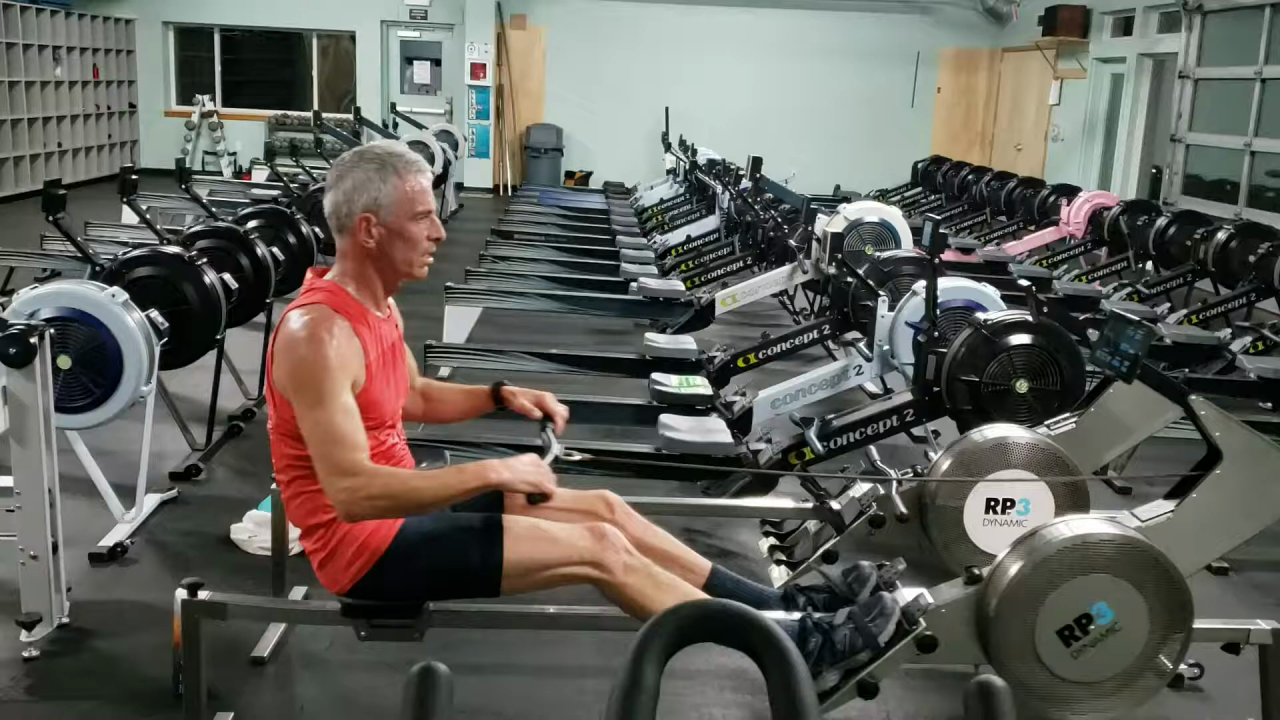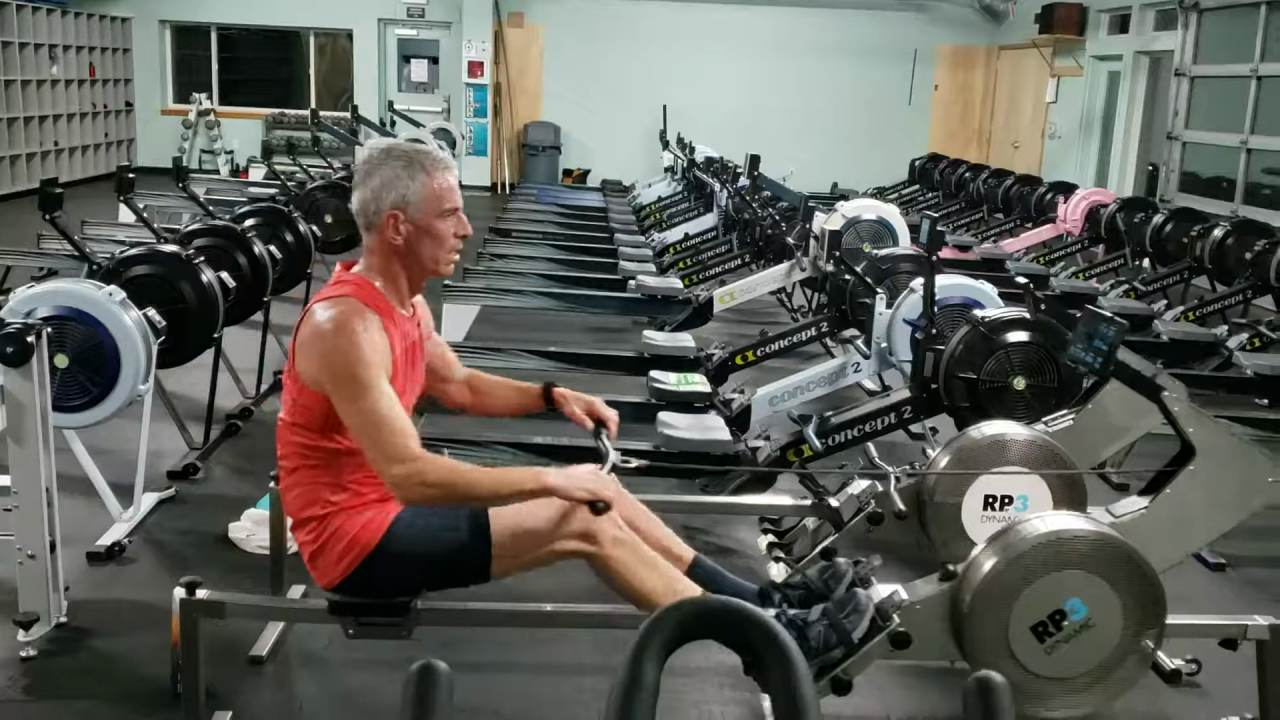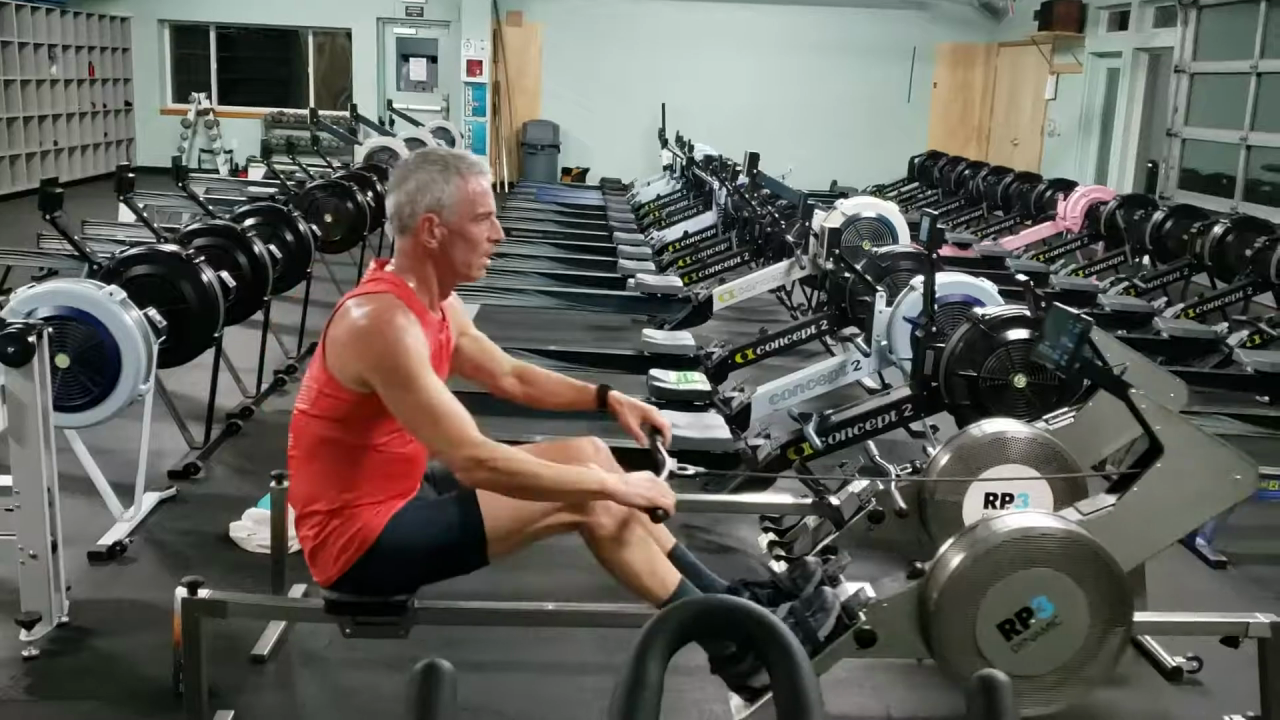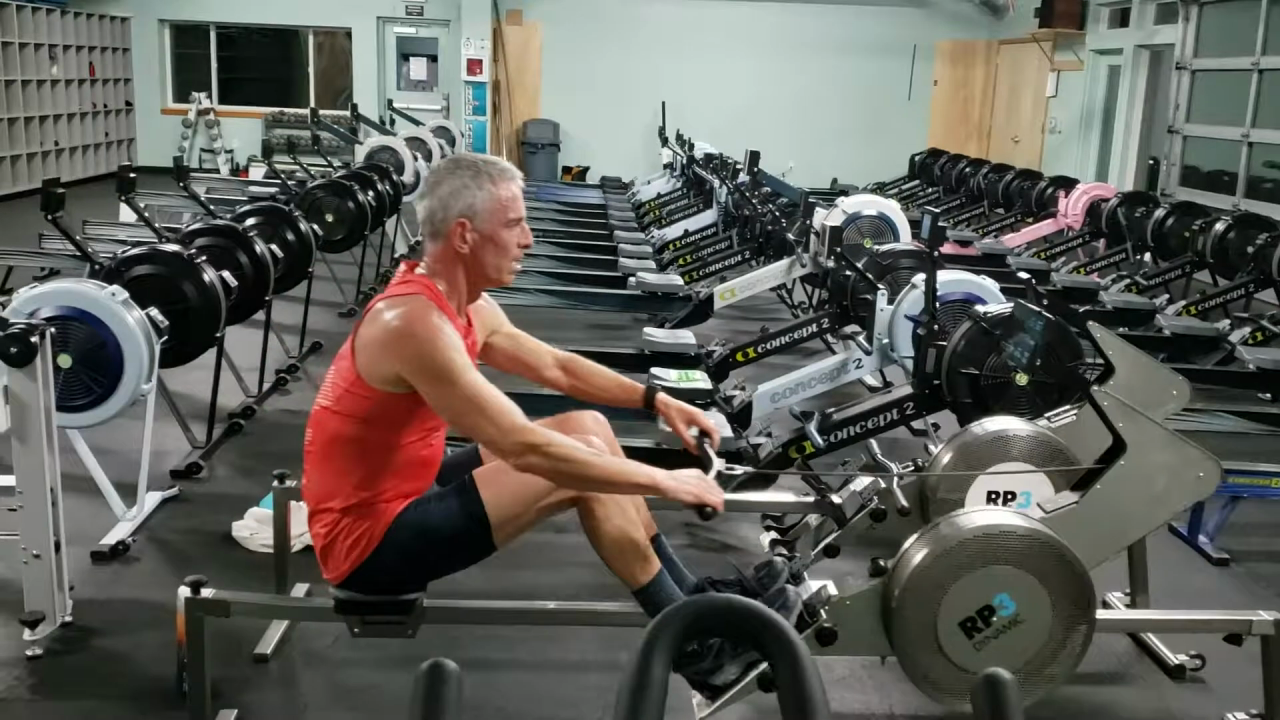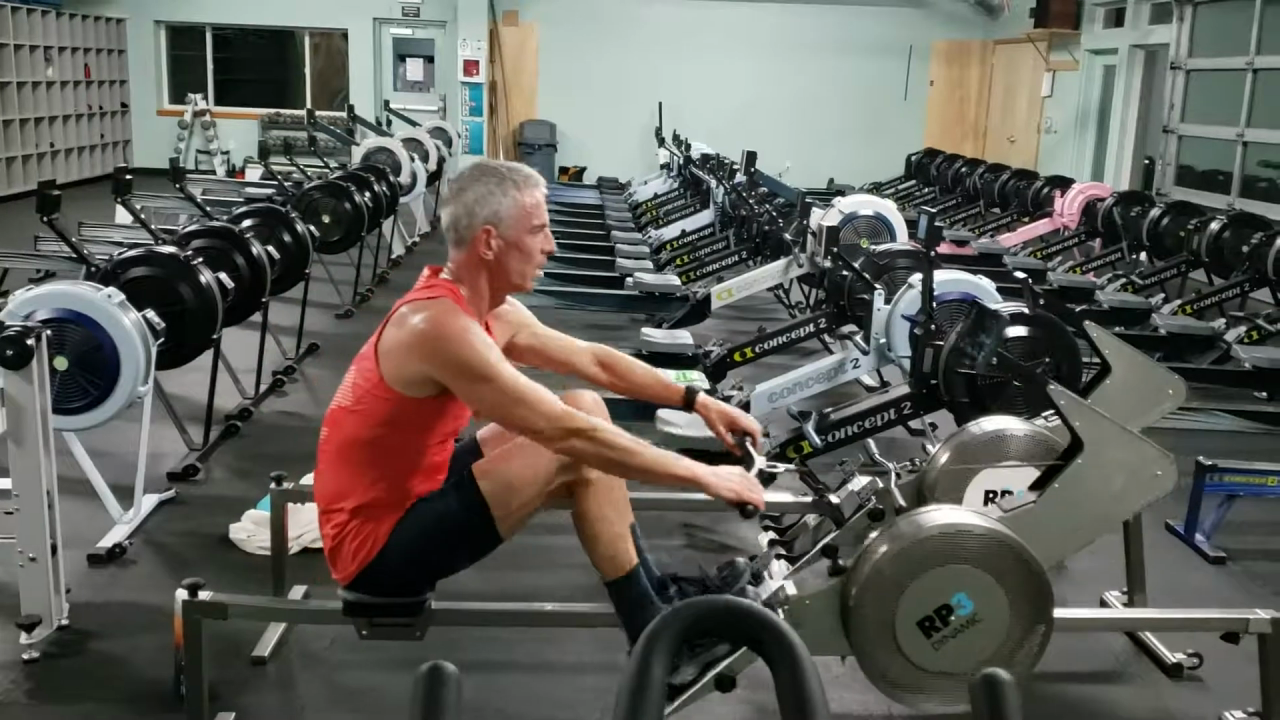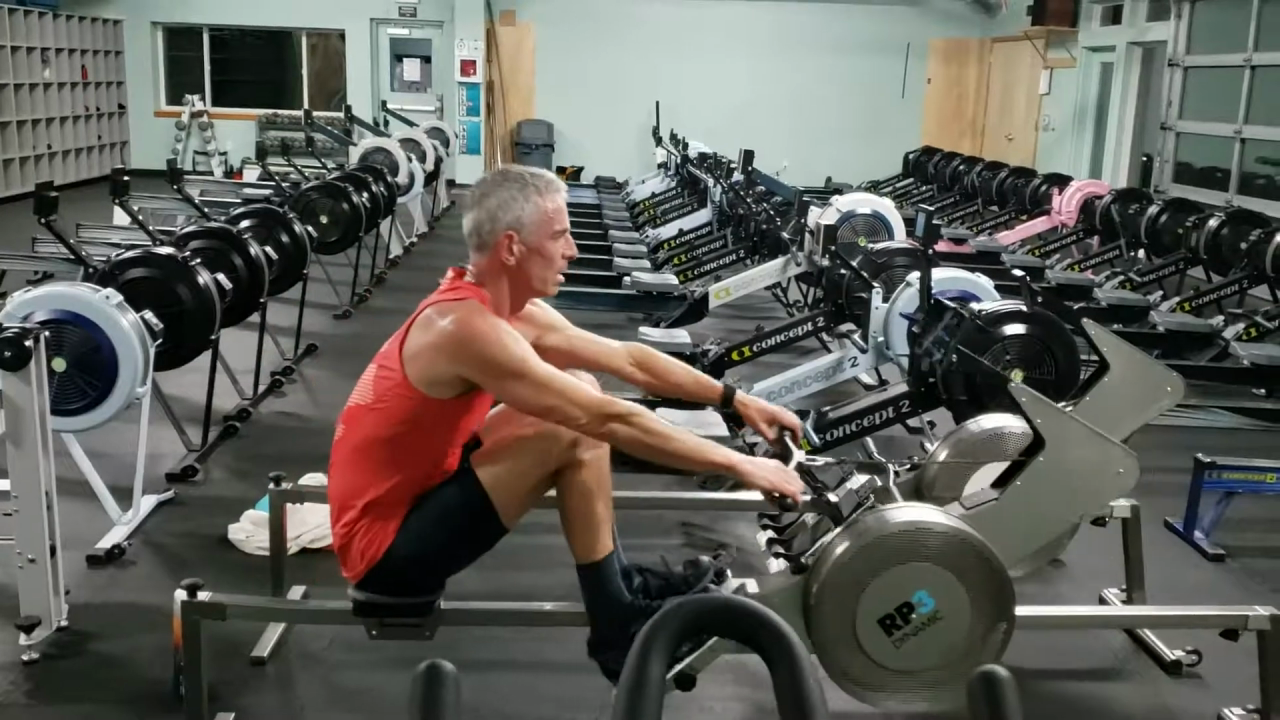
dt=0.2s
person 1, frame 1
left shoulder: (373, 305)
right shoulder: (317, 334)
right elbow: (352, 491)
left wrist: (504, 395)
right wrist: (492, 472)
left hip: (392, 512)
right hip: (363, 547)
left knee: (602, 508)
right knee: (596, 550)
left ankle: (779, 608)
right ankle: (795, 650)
person 1, frame 2
left shoulder: (401, 302)
right shoulder: (346, 325)
left elbow: (462, 386)
right elbow: (411, 477)
left wrist: (552, 395)
right wrist: (550, 480)
left hip: (391, 506)
right hip: (355, 543)
left knee: (595, 495)
right knee: (583, 524)
left ankle: (756, 604)
person 1, frame 3
left shoulder: (431, 301)
right shoulder: (381, 323)
left elbow: (510, 375)
right elbow: (479, 463)
left wrist: (606, 397)
right wrist: (615, 487)
left hip: (395, 495)
right hip: (356, 544)
left knee: (586, 460)
right knee: (583, 494)
left ankle: (722, 601)
right ankle: (731, 646)
person 1, frame 4
left shoulder: (458, 301)
right shoulder: (414, 323)
left elbow: (556, 365)
right elbow: (528, 450)
left wrist: (656, 399)
right wrist: (662, 482)
left hip: (406, 492)
right hip: (367, 544)
left knee: (588, 429)
right knee: (578, 469)
left ankle: (691, 596)
right ankle: (696, 642)
person 1, frame 5
left shoulder: (487, 308)
right shoulder: (442, 327)
left elbow: (593, 361)
right elbow: (572, 434)
left wrist: (698, 401)
right wrist: (702, 476)
left hip: (411, 494)
right hip: (375, 545)
left knee: (584, 407)
right knee: (571, 441)
left ankle: (655, 593)
person 1, frame 6
left shoulder: (510, 308)
right shoulder: (467, 328)
left elbow: (627, 360)
right elbow: (609, 419)
left wrist: (737, 400)
right wrist: (739, 465)
left hip: (414, 493)
right hip: (385, 547)
left knee: (580, 403)
right knee: (579, 423)
left ankle: (618, 585)
right ankle: (617, 630)
